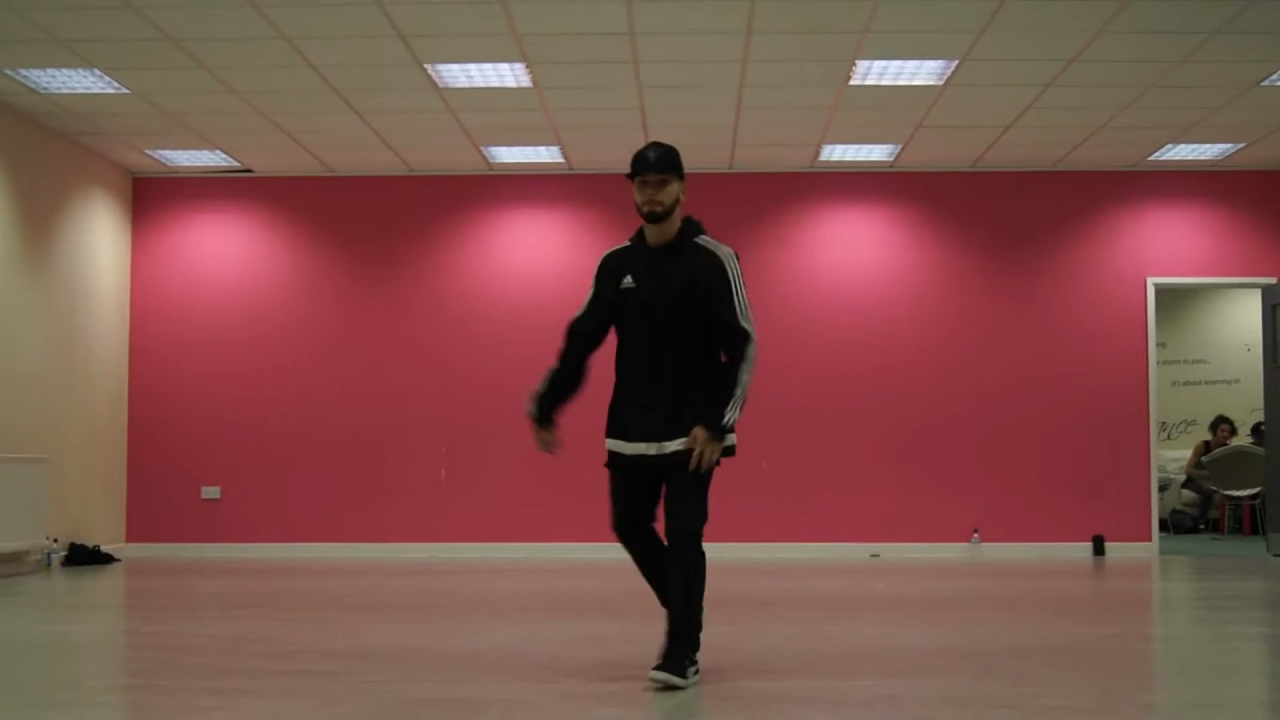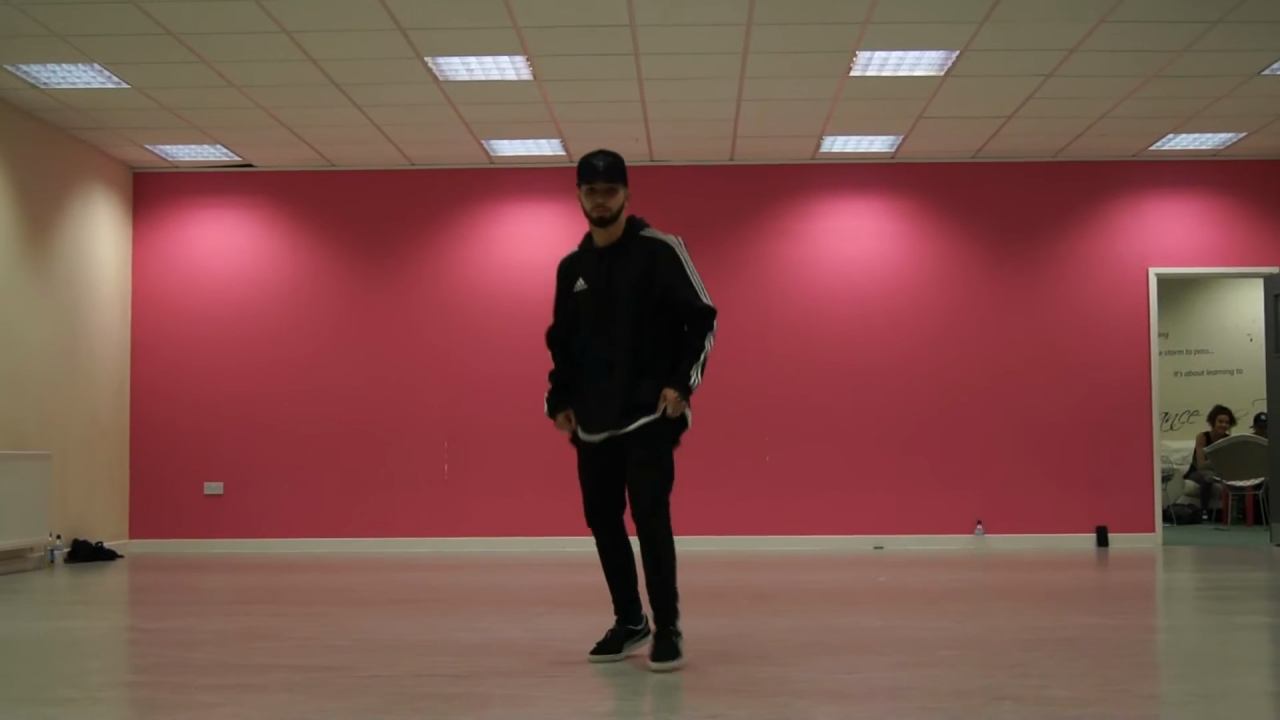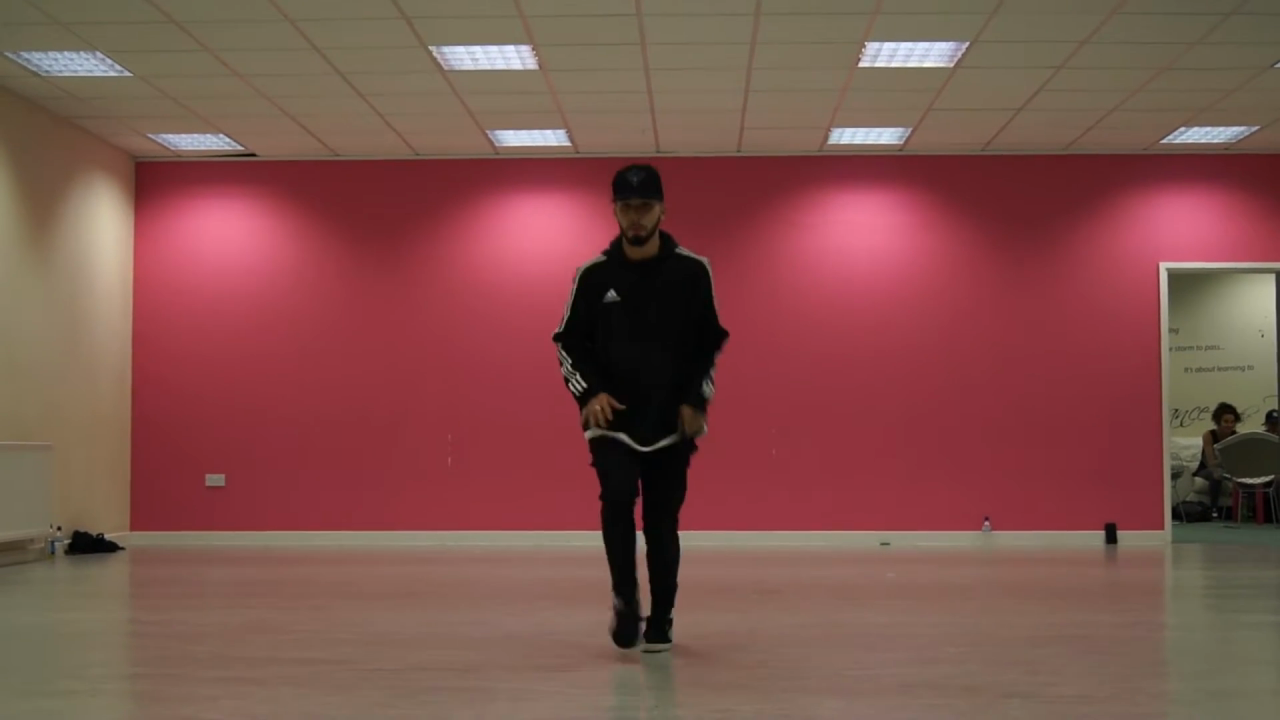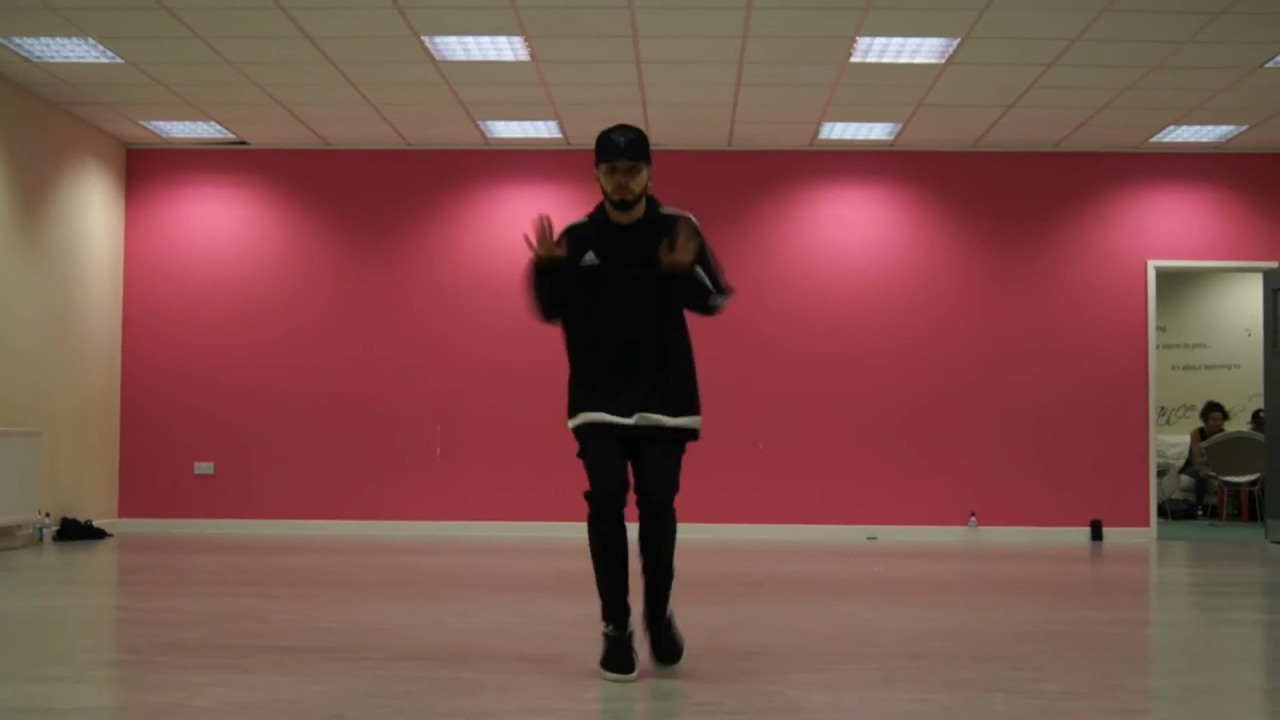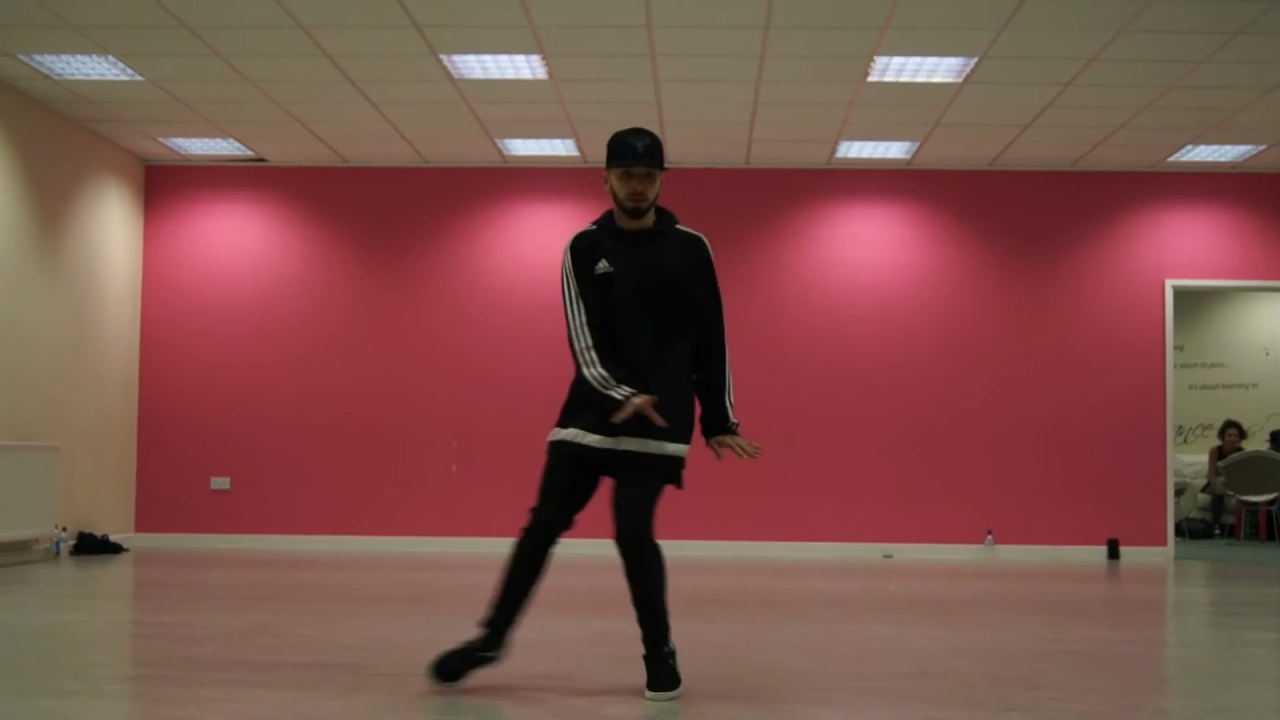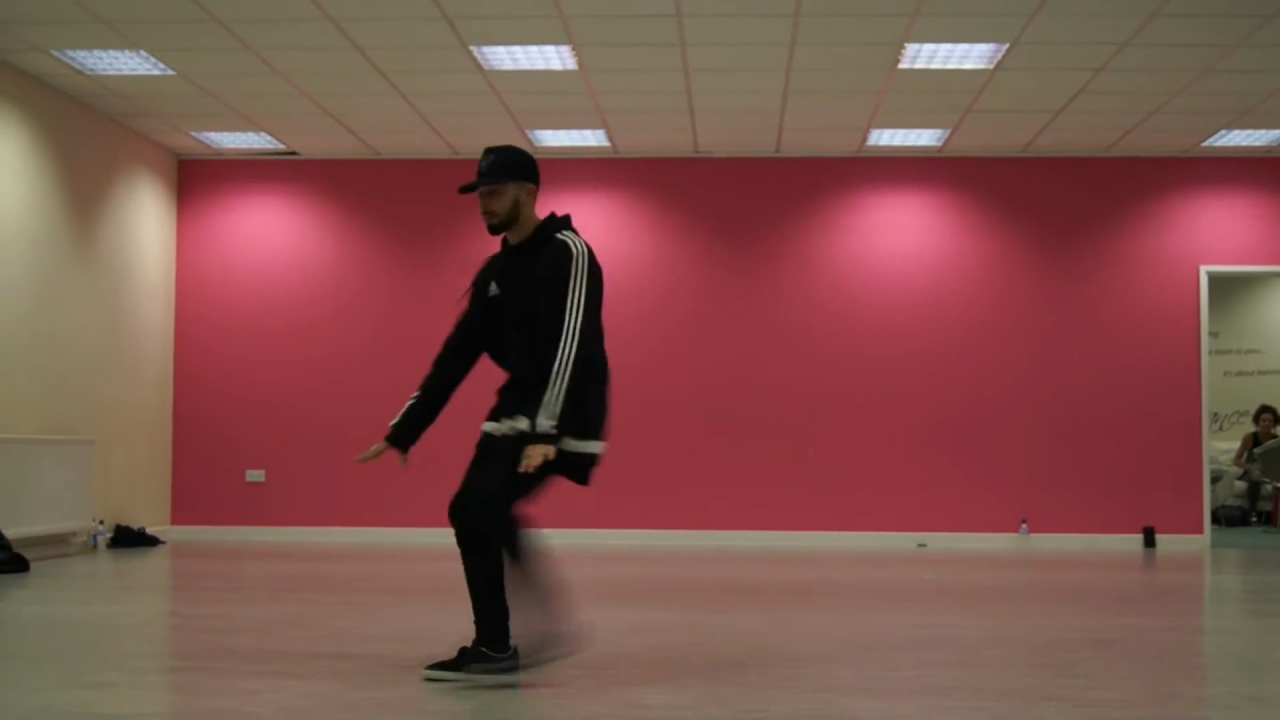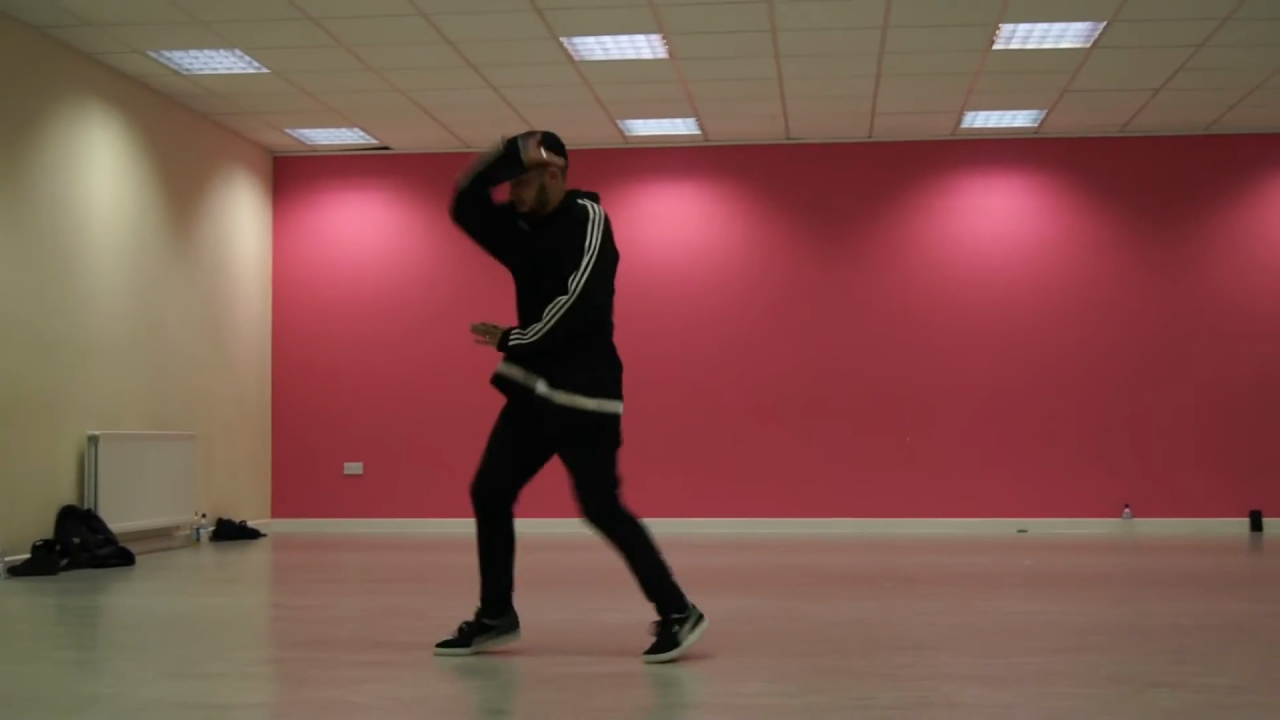
dt=0.7s
person 1, frame 1
left shoulder: (713, 259)
right shoulder: (615, 264)
left elbow: (741, 347)
right elbow: (582, 341)
left wrist: (716, 424)
right wrist: (545, 407)
left hip: (691, 428)
right hip: (632, 428)
left knee: (683, 534)
right knee: (628, 527)
left ankle: (684, 651)
right ankle: (682, 614)
person 1, frame 2
left shoulder: (661, 251)
right shoulder: (571, 268)
left elbow: (702, 320)
right elbow: (561, 341)
left wrist: (681, 383)
right wrist: (559, 401)
left hip: (649, 413)
right hip: (593, 420)
left knee: (650, 515)
right knee: (602, 518)
left ankle: (667, 629)
right ankle: (629, 620)
person 1, frame 3
left shoulder: (691, 271)
right shoulder: (593, 275)
left elbow: (709, 341)
right elbow: (567, 343)
left wrist: (697, 398)
right wrist: (588, 392)
left hip: (670, 426)
right hip: (613, 421)
left knee: (662, 523)
right knee: (617, 504)
left ankle: (661, 617)
right ankle: (626, 606)
person 1, frame 4
left shoulder: (678, 228)
right shoulder: (576, 239)
left elbow: (713, 299)
right elbow: (554, 310)
left wrist: (690, 269)
right wrist: (544, 267)
left hip: (663, 400)
right hip: (597, 401)
left knee: (657, 504)
right knee: (605, 503)
left ankle: (660, 617)
right ankle: (618, 636)
person 1, frame 5
left shoulder: (690, 250)
right shoulder: (584, 249)
left elbow: (710, 339)
right elbow: (583, 335)
left wrist: (719, 422)
right wrist: (619, 395)
left hip: (656, 423)
right hip: (590, 411)
left knee: (633, 533)
right knee: (545, 525)
left ankle: (659, 655)
right ankle: (490, 639)
person 1, frame 6
left shoulder: (567, 252)
right shoulder: (493, 273)
left elbow: (568, 347)
right elbow: (457, 354)
left wrist: (545, 434)
right wrist: (400, 433)
left hip: (567, 420)
right hip: (521, 412)
left knee: (482, 508)
right knee: (472, 512)
right ankle: (494, 647)
person 1, frame 7
left shoulder: (587, 218)
right shoulder: (520, 225)
left elbow: (576, 304)
right elbow: (463, 208)
left wrist: (509, 341)
right wrist: (512, 153)
left hip: (583, 390)
right hip: (534, 387)
left knee: (600, 505)
right knee: (488, 492)
left ankle: (677, 612)
right ankle: (496, 614)
